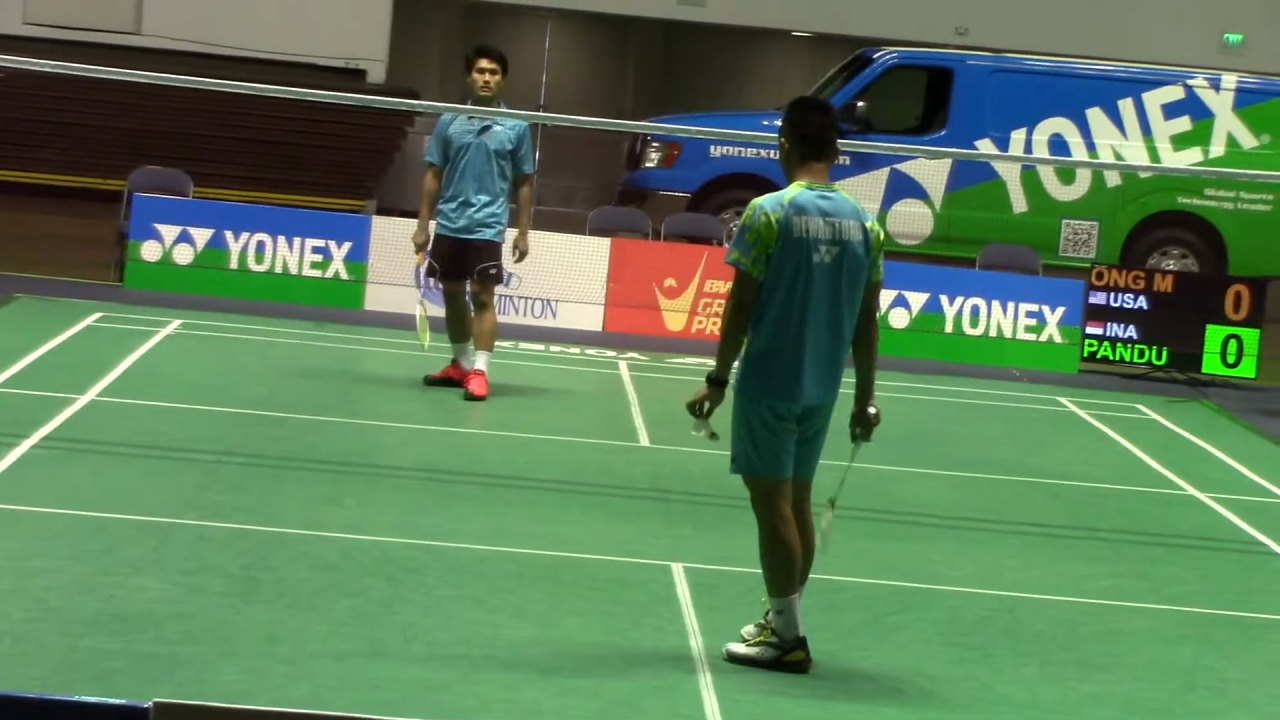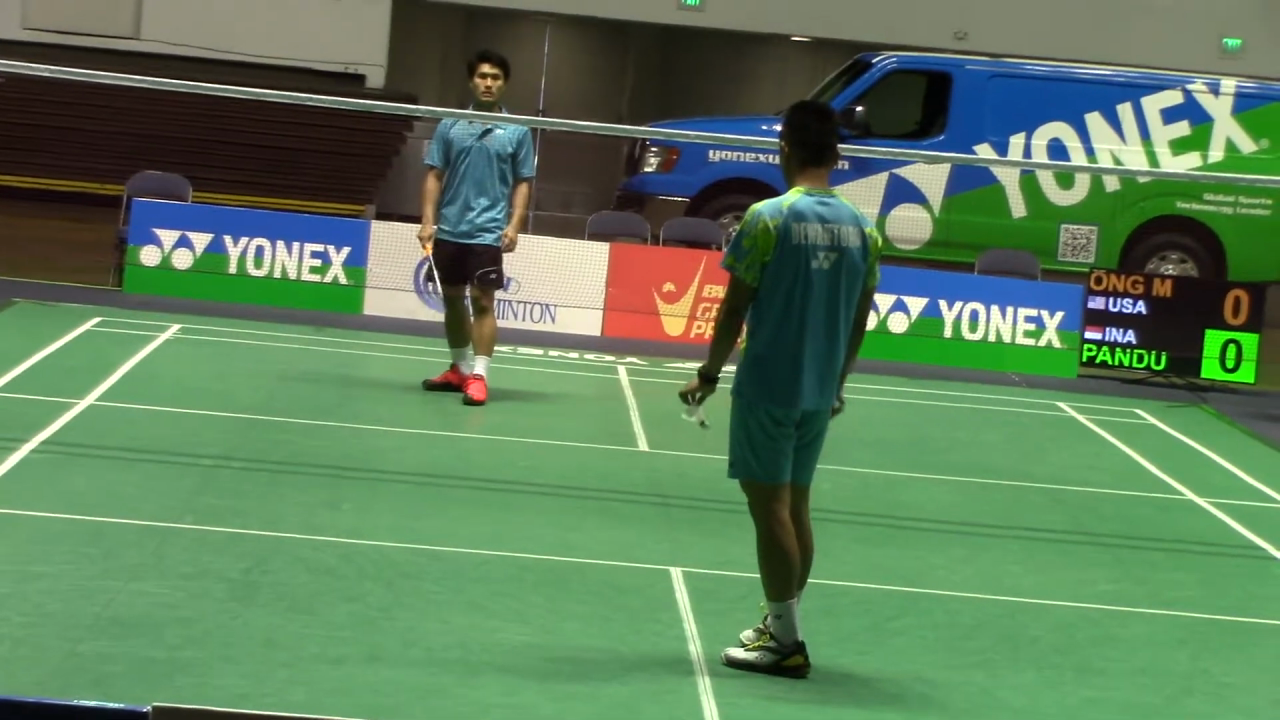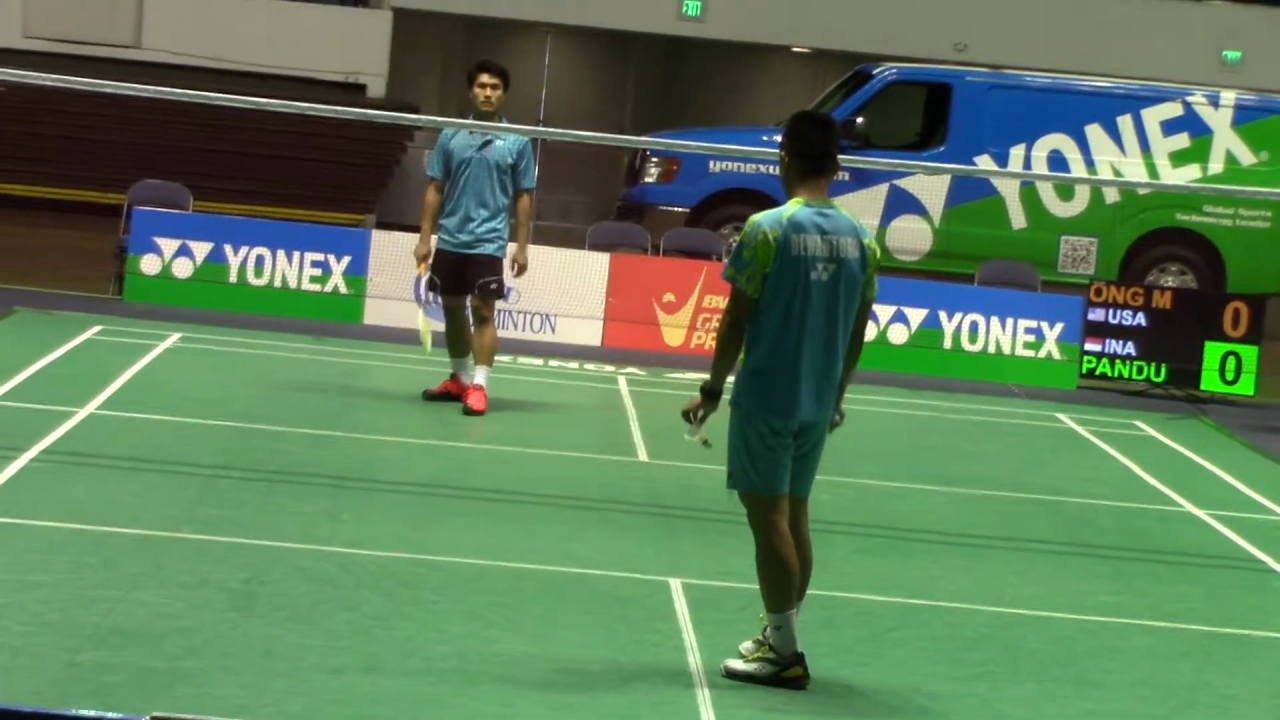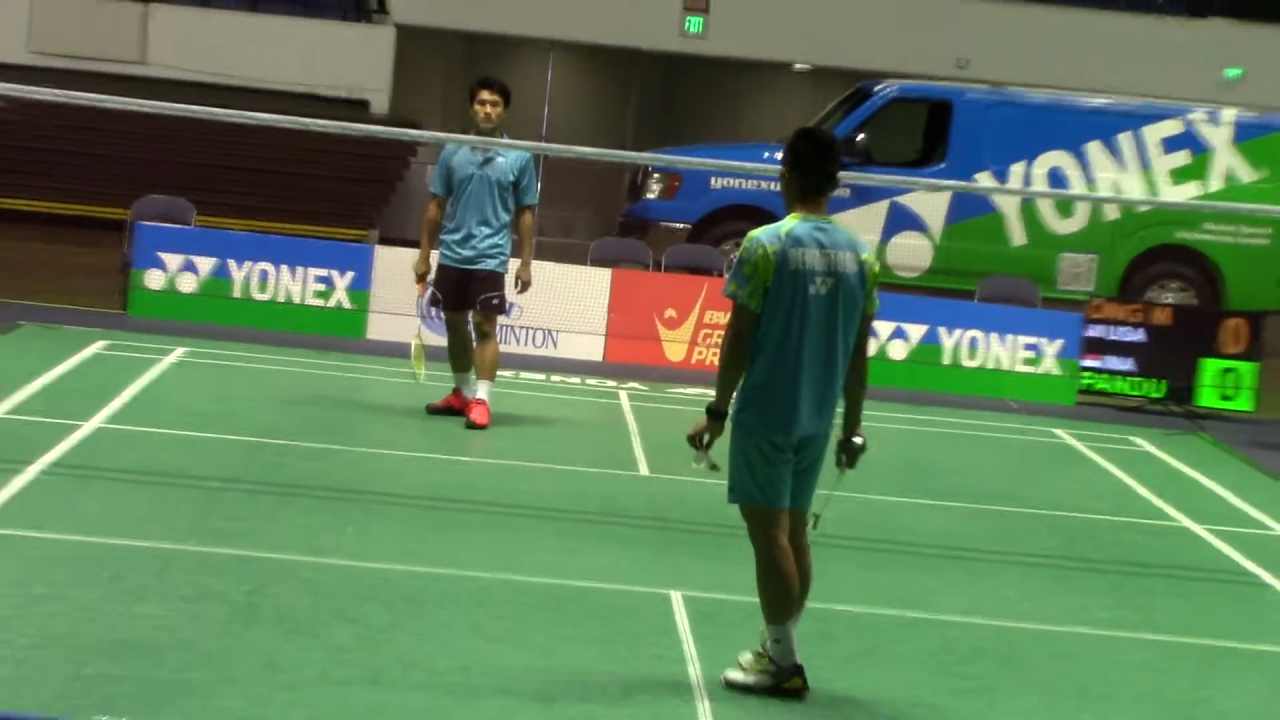
dt=0.3s
person 1, frame 1
left shoulder: (769, 211)
right shoulder: (863, 222)
left elbow: (742, 305)
right elbow: (866, 320)
left wrist: (717, 378)
right wrist: (865, 397)
left hip: (769, 383)
right hip: (821, 388)
left knee: (771, 502)
right knee: (796, 502)
left ankle: (787, 637)
right ankle: (781, 622)
person 1, frame 2
left shoulder: (768, 216)
right shoulder: (861, 228)
left elbow: (735, 308)
right elbow: (858, 320)
left wrist: (709, 373)
left hip: (768, 387)
right hip: (817, 391)
left knee: (770, 507)
right knee: (795, 506)
left ankle: (786, 641)
right ankle: (779, 625)
person 1, frame 3
left shoulder: (768, 227)
right shoulder: (861, 239)
left elbow: (737, 320)
right elbow: (856, 332)
left wrist: (712, 389)
left hip: (766, 398)
right hip: (816, 403)
left knee: (769, 518)
right knee: (794, 517)
left ankle: (785, 652)
right ankle: (779, 637)
person 1, frame 4
left shoulder: (765, 244)
right shoulder: (858, 254)
left elbow: (739, 337)
right elbow: (858, 350)
left wrist: (717, 410)
right wrist: (852, 424)
left hip: (765, 414)
right hip: (816, 419)
left knee: (768, 531)
right knee: (794, 531)
left ankle: (782, 664)
right ankle: (779, 649)
person 2, frame 1
left shoulder: (517, 127)
right shoulder: (448, 122)
left elbow: (523, 183)
right elbow: (433, 176)
left wrist: (522, 232)
right wrist: (422, 226)
left hip: (487, 227)
right hip: (448, 225)
left knee: (483, 296)
right knee: (453, 294)
left ankle: (479, 371)
right ankle: (461, 364)
person 2, frame 2
left shoulder: (518, 131)
right shoulder: (449, 126)
left elbow: (522, 184)
right elbow: (434, 176)
left wrist: (513, 226)
right wrist: (428, 222)
left hip: (488, 232)
right hip: (449, 230)
left knee: (482, 301)
right knee: (452, 299)
left ankle: (479, 376)
right ankle: (459, 369)
person 2, frame 3
left shoulder: (518, 142)
right shoulder: (450, 136)
left elbow: (523, 197)
right elbow: (435, 189)
left wrist: (521, 246)
right wrist: (425, 238)
left hip: (488, 243)
right hip: (449, 241)
left knee: (483, 312)
right knee: (453, 309)
left ankle: (479, 386)
right ankle: (459, 379)
person 2, frame 4
left shoulder: (519, 158)
right shoulder: (452, 152)
left elbow: (526, 213)
right elbow: (436, 206)
left wrist: (525, 263)
right wrist: (424, 254)
left hip: (490, 259)
right hip: (451, 257)
left knee: (485, 326)
right knee: (455, 324)
left ankle: (481, 400)
right ankle: (462, 393)
